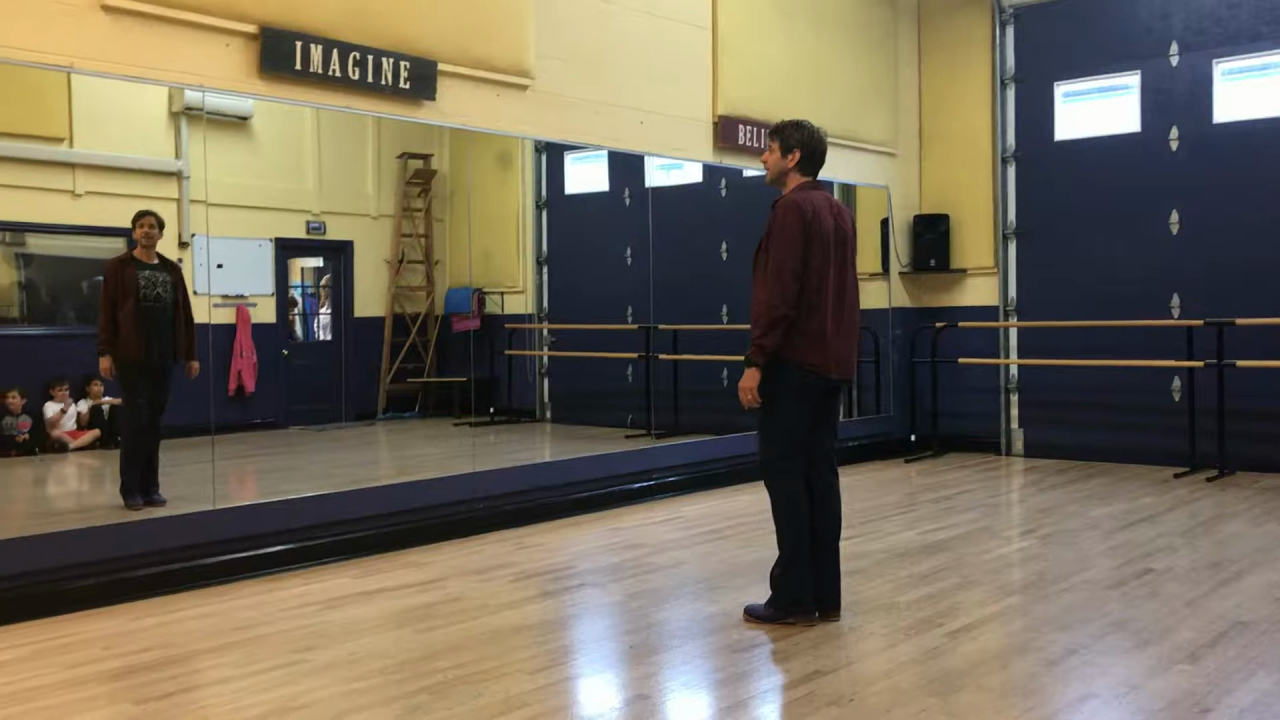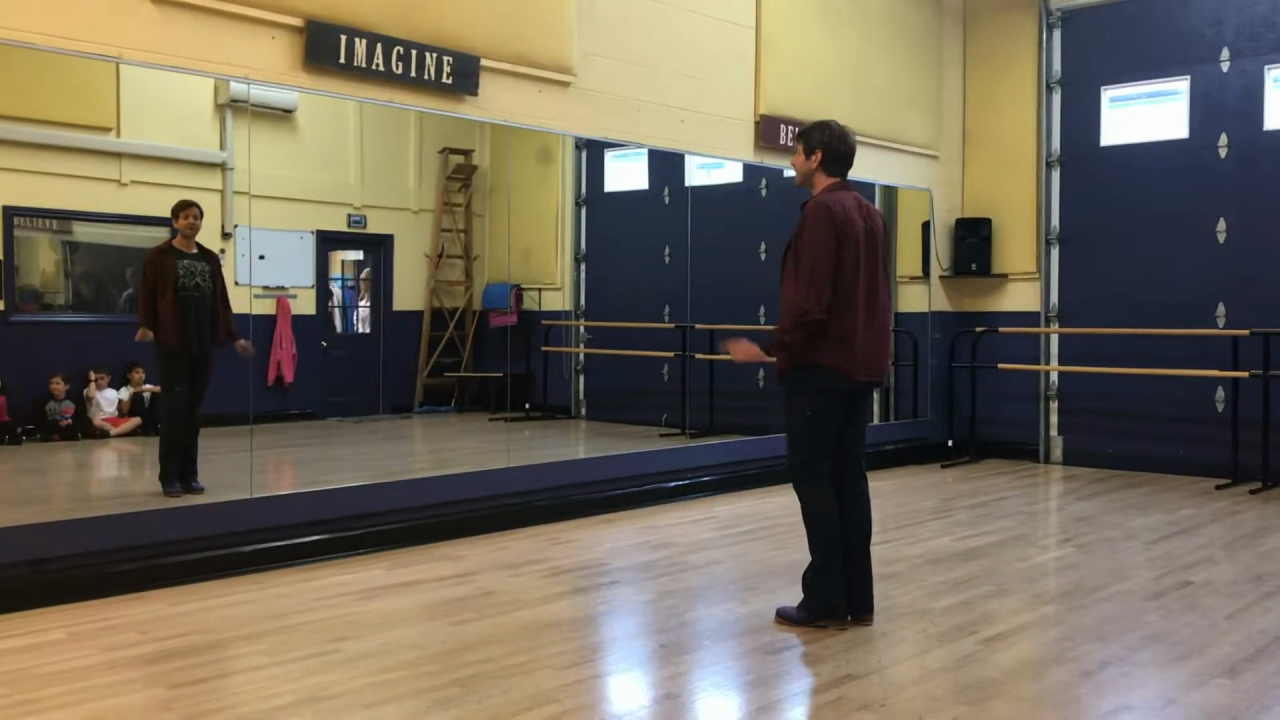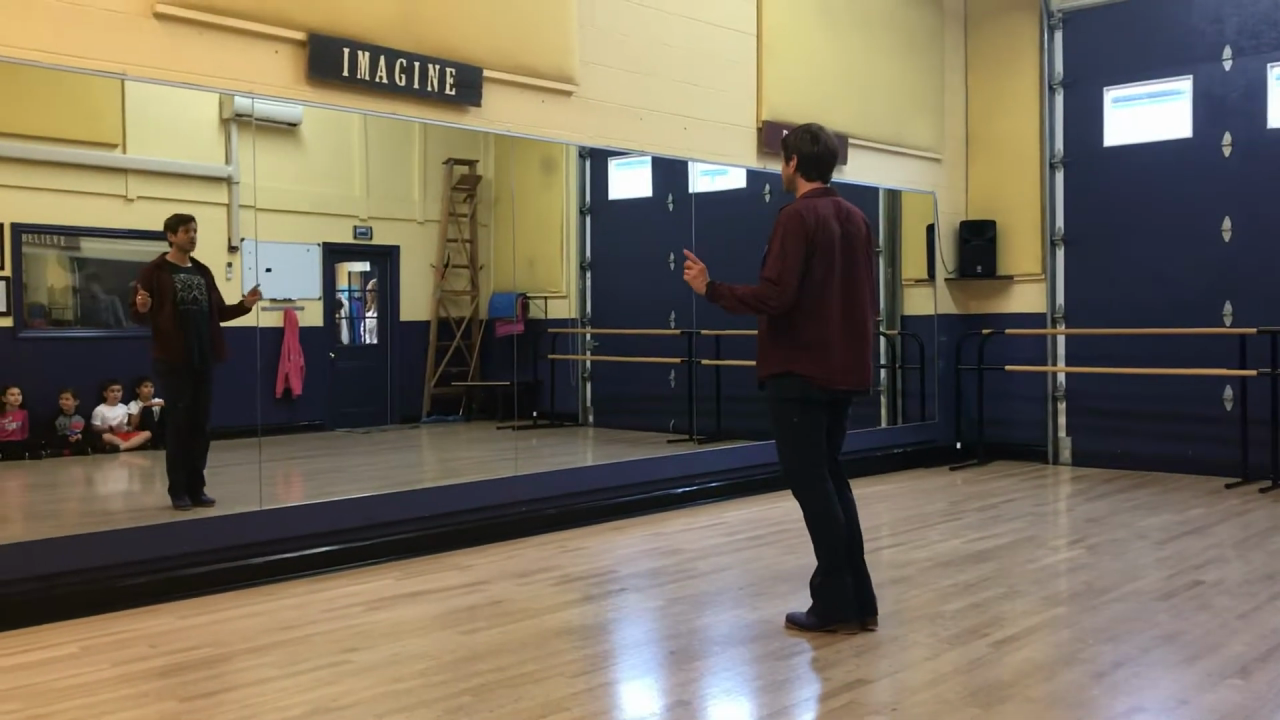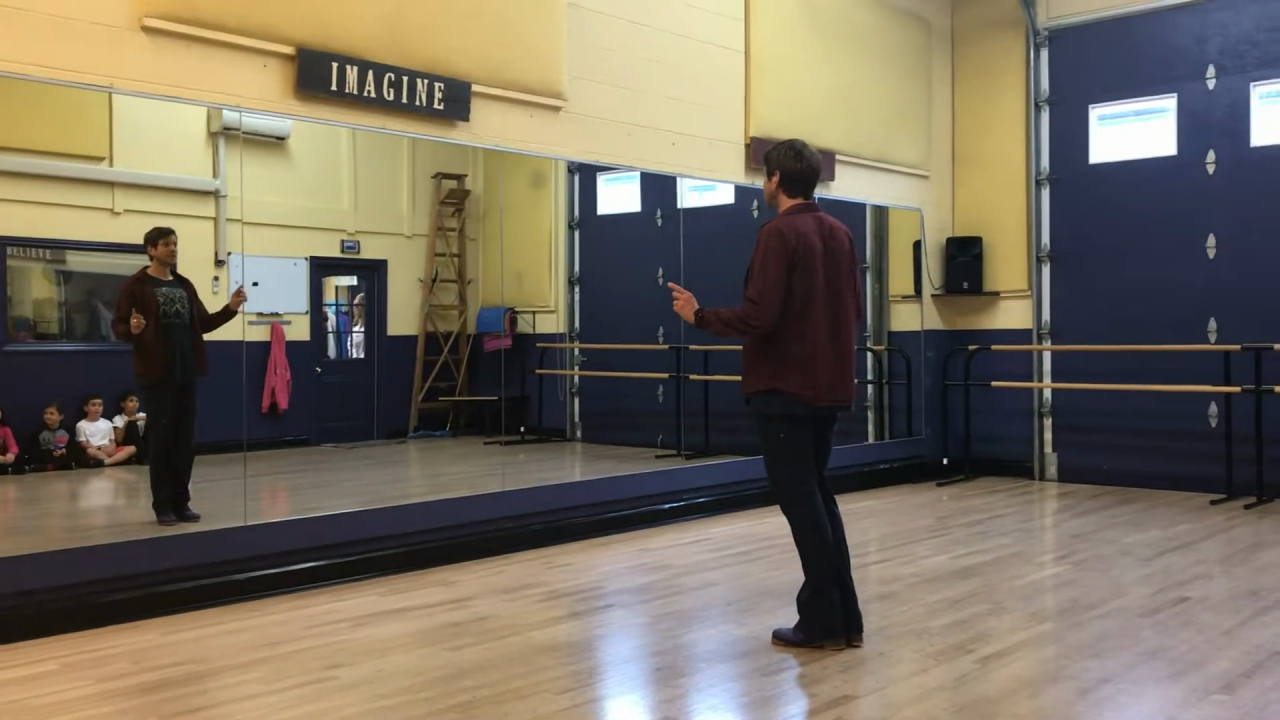
dt=1s
person 1, frame 1
left shoulder: (792, 208)
right shoulder: (839, 212)
left elbow: (779, 295)
left wrist: (755, 362)
left hip: (793, 364)
right hip: (831, 363)
left knee: (784, 473)
right knee: (820, 472)
left ankle: (794, 598)
right ankle: (825, 594)
person 1, frame 2
left shoulder: (822, 210)
right shoulder: (870, 213)
left elbow: (812, 298)
left wrist: (769, 348)
left hip: (820, 365)
right hip: (861, 366)
left knee: (813, 476)
right knee: (848, 475)
left ankle: (826, 601)
right ankle: (857, 598)
person 1, frame 3
left shoulder: (798, 216)
right shoulder: (856, 220)
left elbow: (775, 295)
left wrist: (710, 288)
left hip: (798, 372)
right hip: (843, 371)
left knee: (810, 483)
right knee: (830, 477)
left ankle: (835, 605)
right ankle: (858, 600)
person 1, frame 4
left shoulder: (779, 233)
right shoulder: (840, 234)
left elbow: (759, 315)
right elbow: (852, 311)
left wrist: (699, 315)
left hip: (784, 389)
right hip: (828, 387)
left knee: (799, 500)
right knee: (817, 495)
left ankle: (822, 621)
right ankle: (844, 617)
person 2, frame 1
left shoulder: (172, 270)
right shoulder: (118, 267)
left elbow: (184, 314)
right elbow: (107, 313)
left wrist: (191, 354)
right wrist: (105, 352)
left hip: (164, 357)
right hip: (132, 357)
left knee: (154, 422)
right knee: (135, 421)
left ankle: (150, 487)
right ankle: (131, 489)
person 2, frame 2
left shoulder: (210, 259)
right shoulder: (159, 256)
left elbow: (221, 302)
right elbow: (146, 298)
left wrist: (234, 337)
right wrist: (146, 327)
left hip: (203, 345)
right hip: (172, 345)
left knee: (193, 410)
right knee: (174, 409)
left ankle: (188, 474)
right ankle: (169, 476)
person 2, frame 3
left shoulder: (203, 272)
right shoulder: (155, 271)
left elbow: (218, 313)
right elbow: (140, 316)
left wrist: (244, 305)
right wrist: (142, 309)
left hip: (203, 358)
right hip: (173, 360)
left knee: (200, 423)
right knee: (178, 423)
left ankle: (196, 487)
right ankle: (178, 490)
person 2, frame 4
left shoulder: (184, 285)
right shoulder: (136, 285)
left elbow: (202, 323)
right elbow: (118, 326)
left wrist: (230, 309)
right wrist: (132, 329)
left hip: (186, 372)
right hip: (156, 374)
left knee: (185, 439)
right knee: (161, 438)
left ankle: (181, 502)
right ankle: (163, 506)
